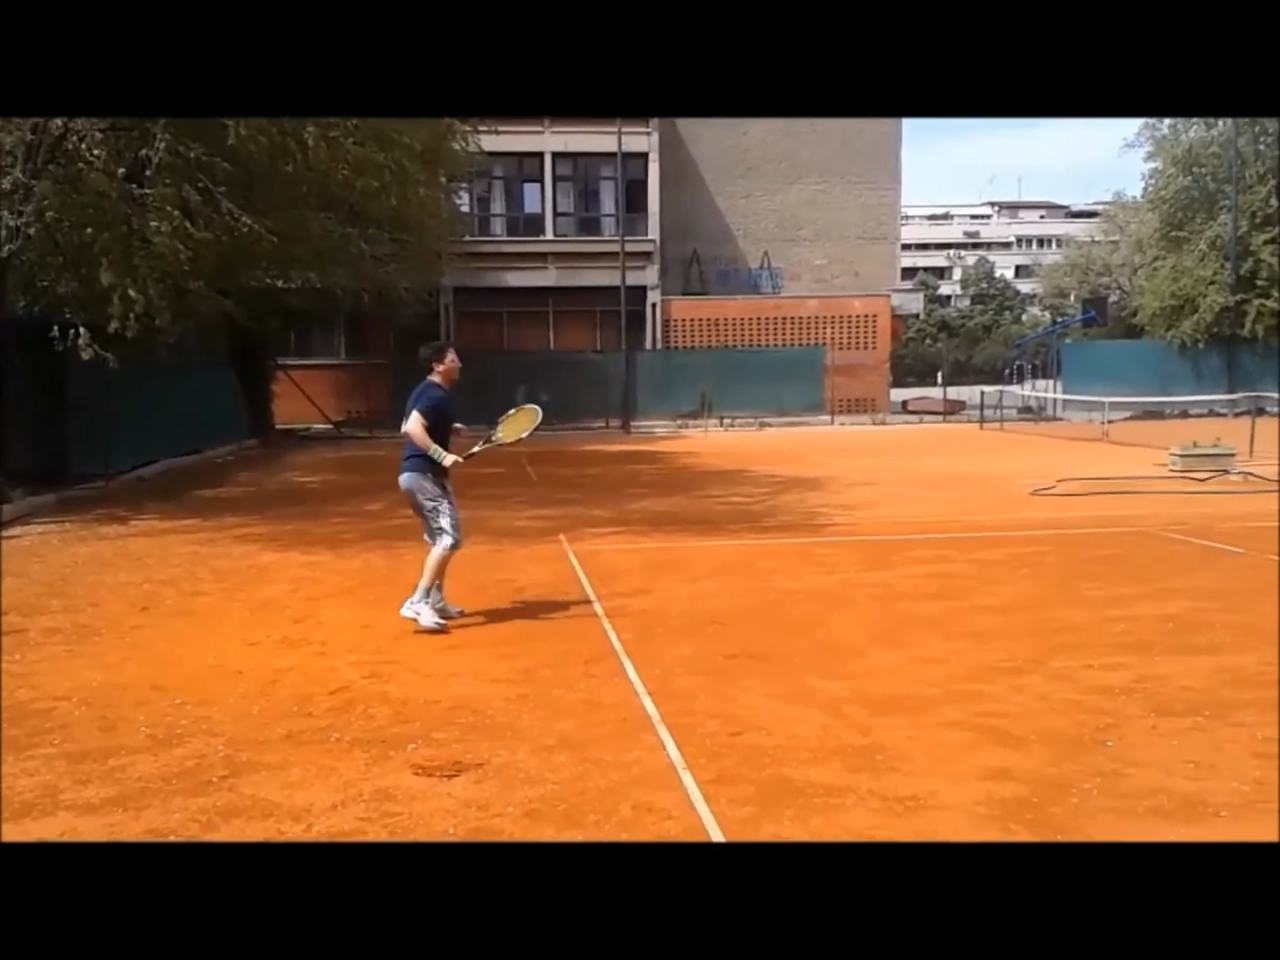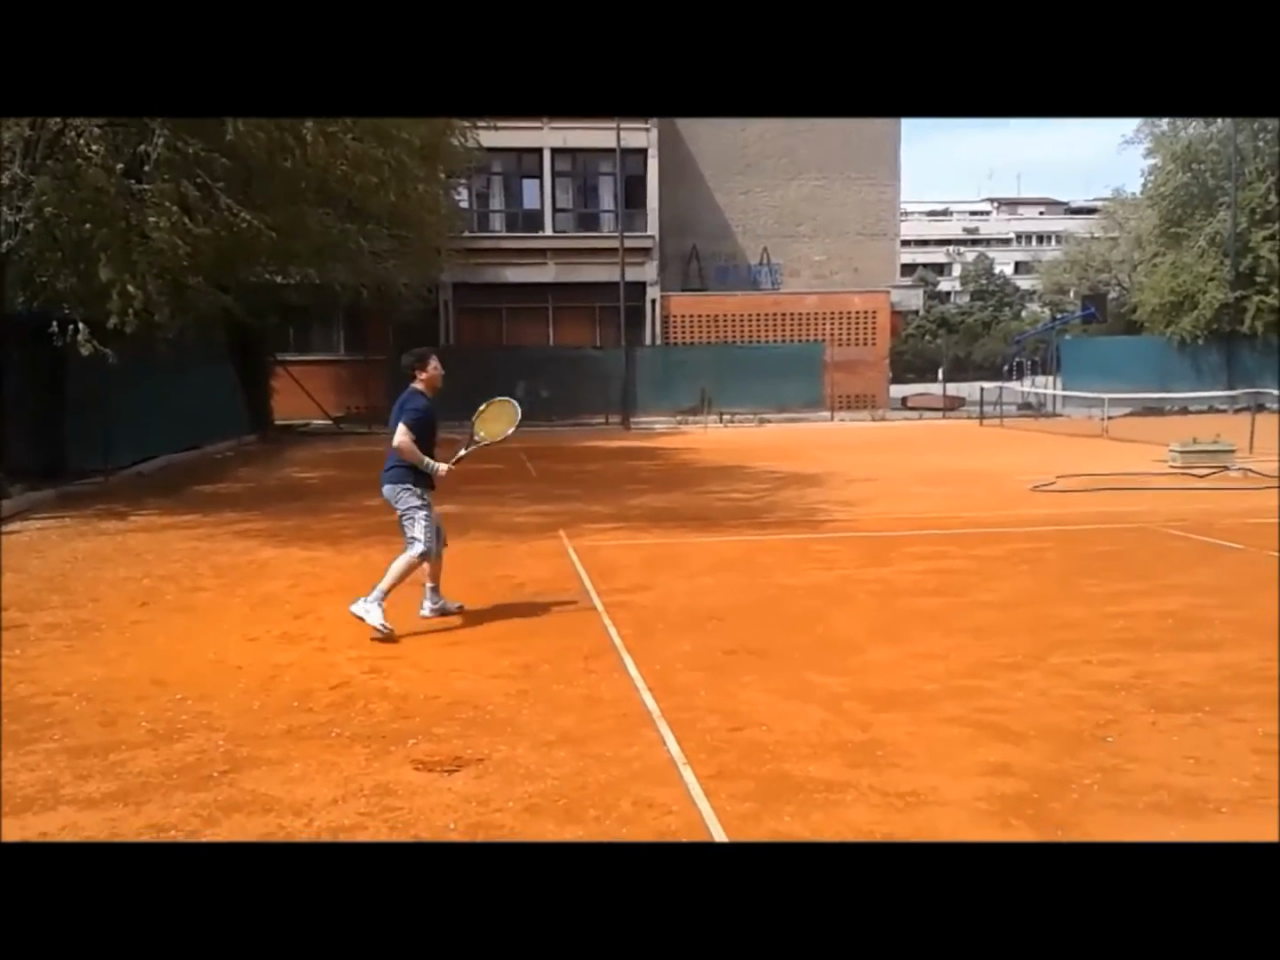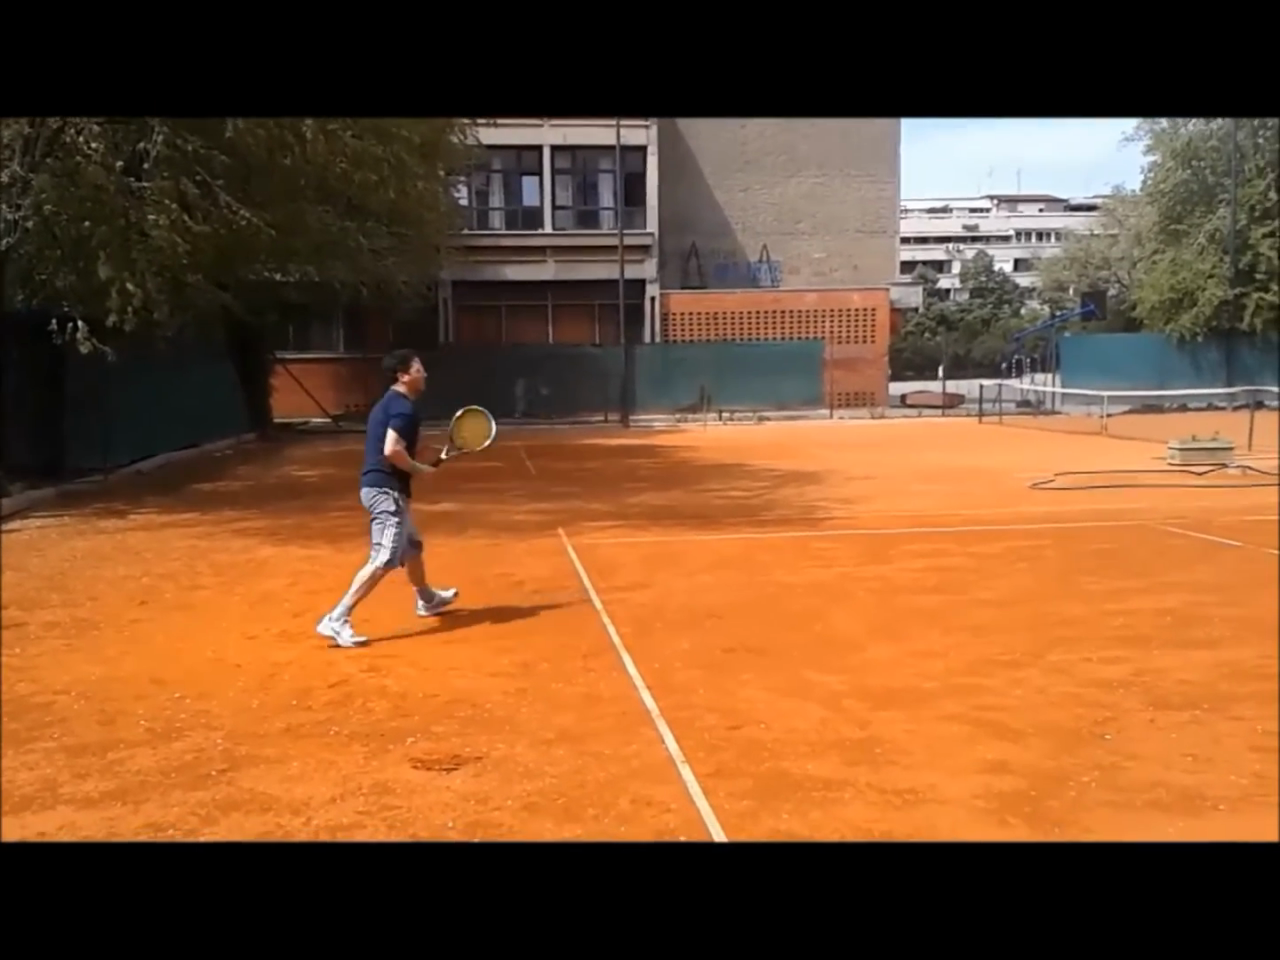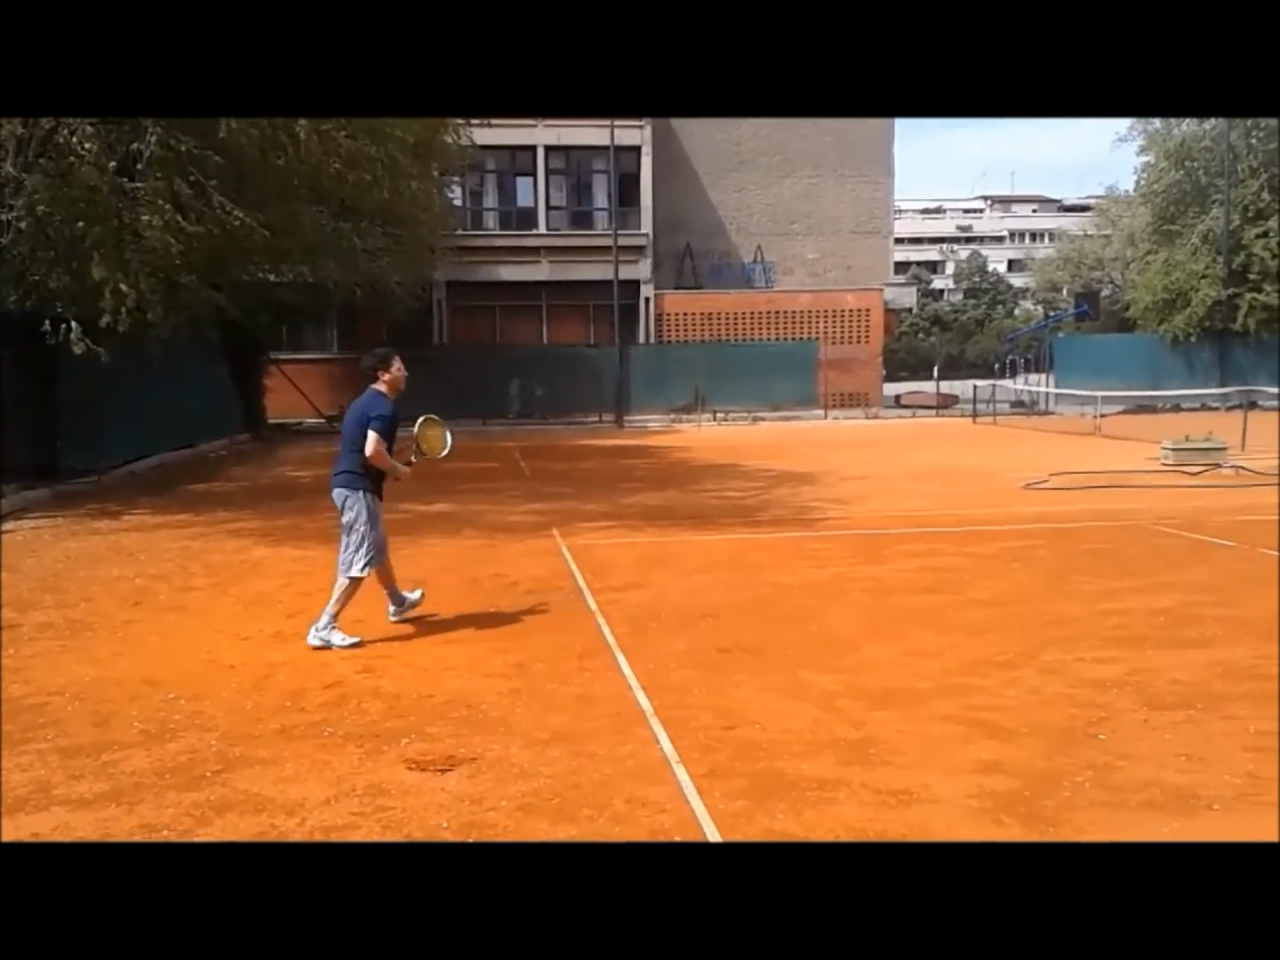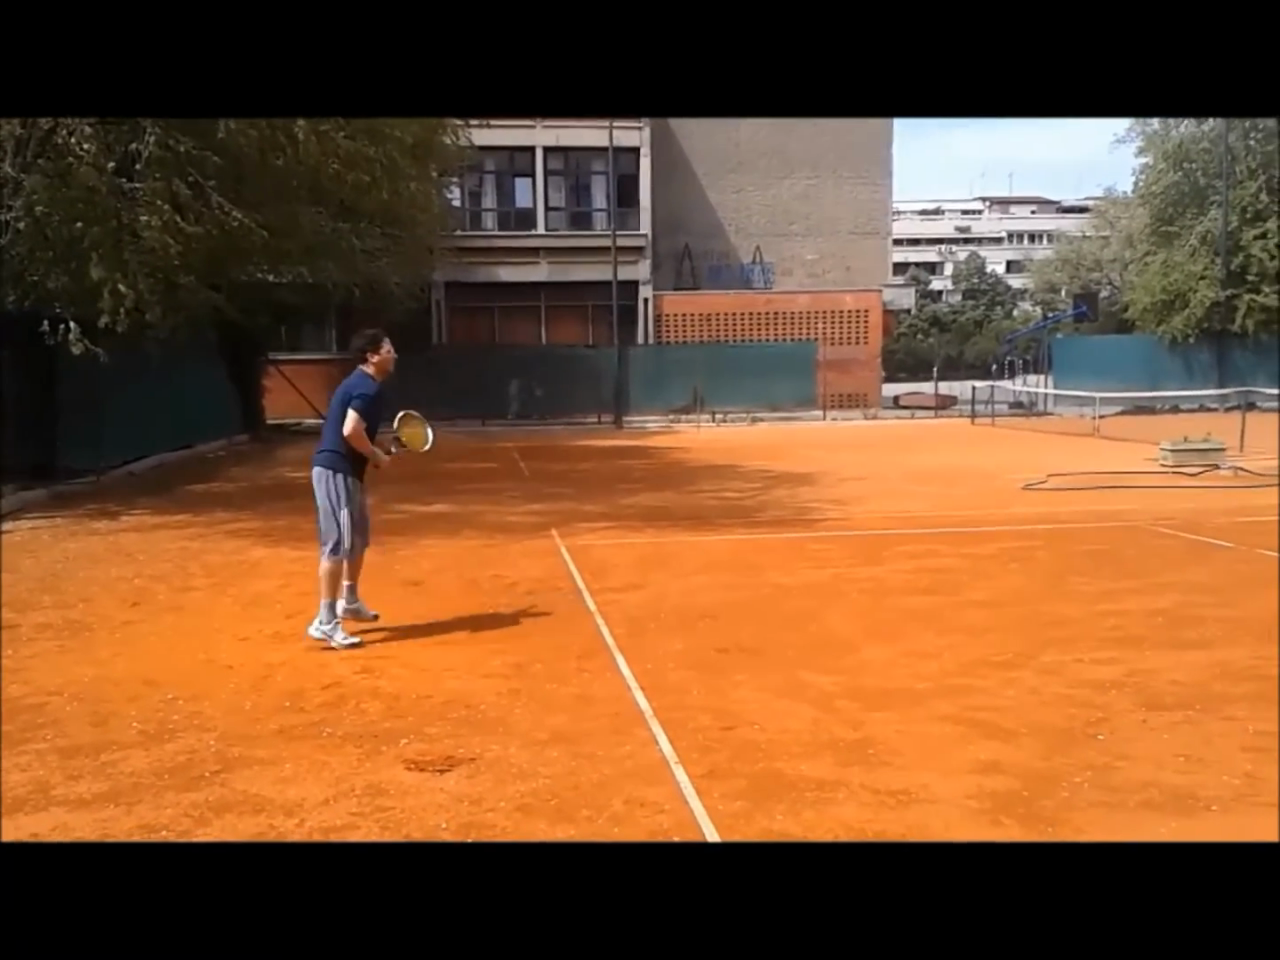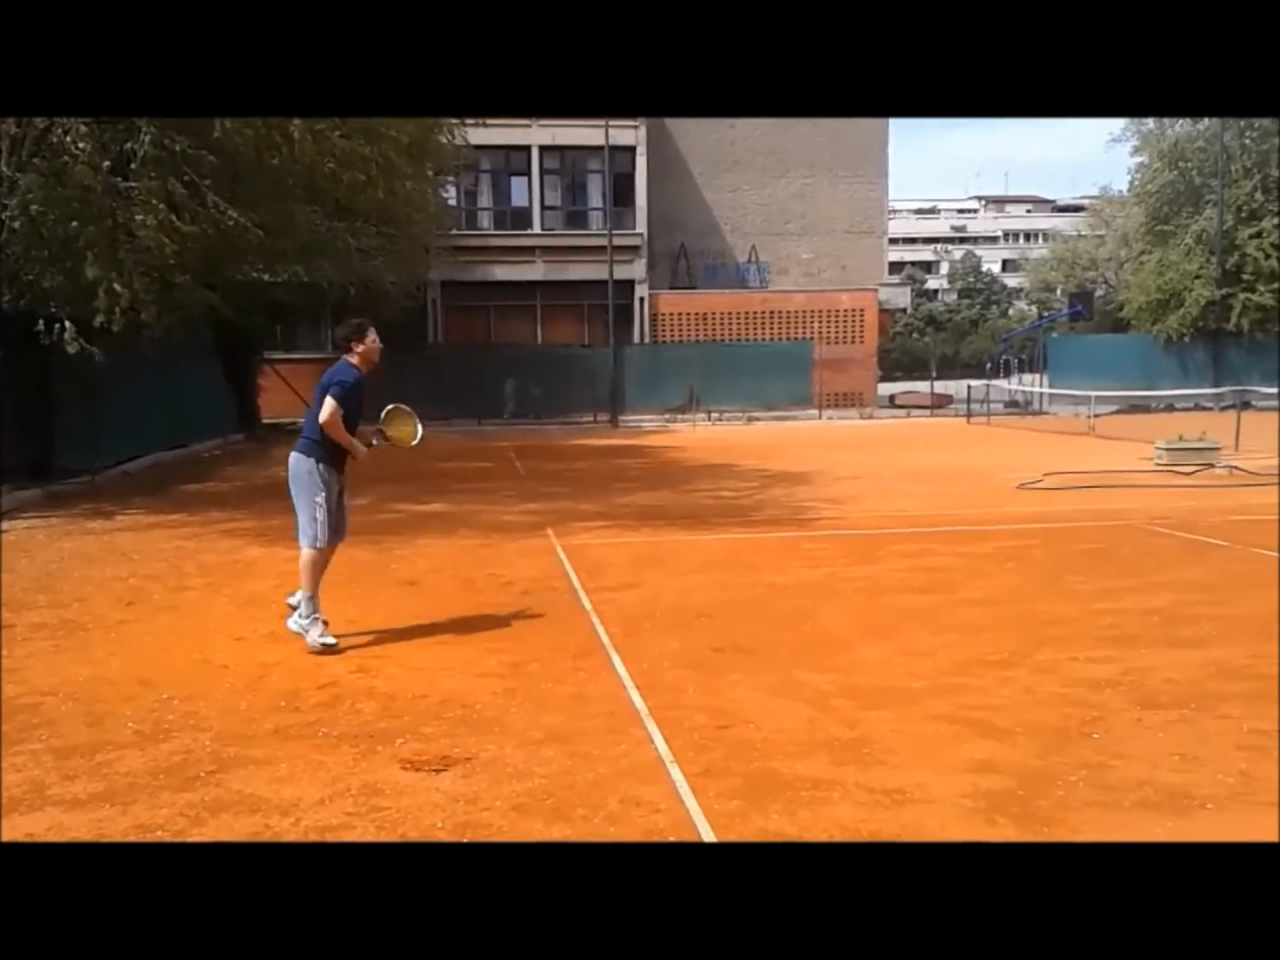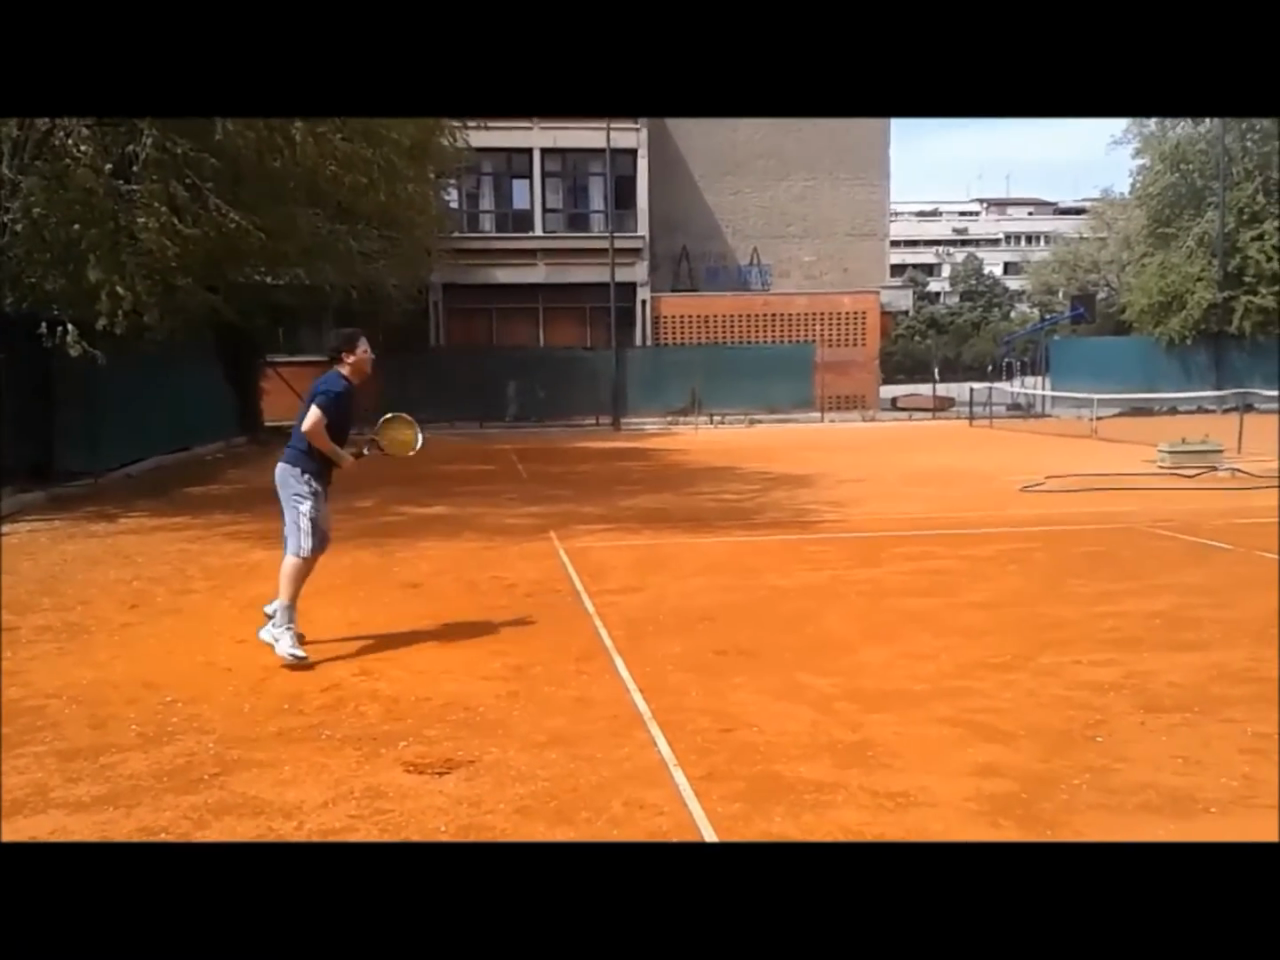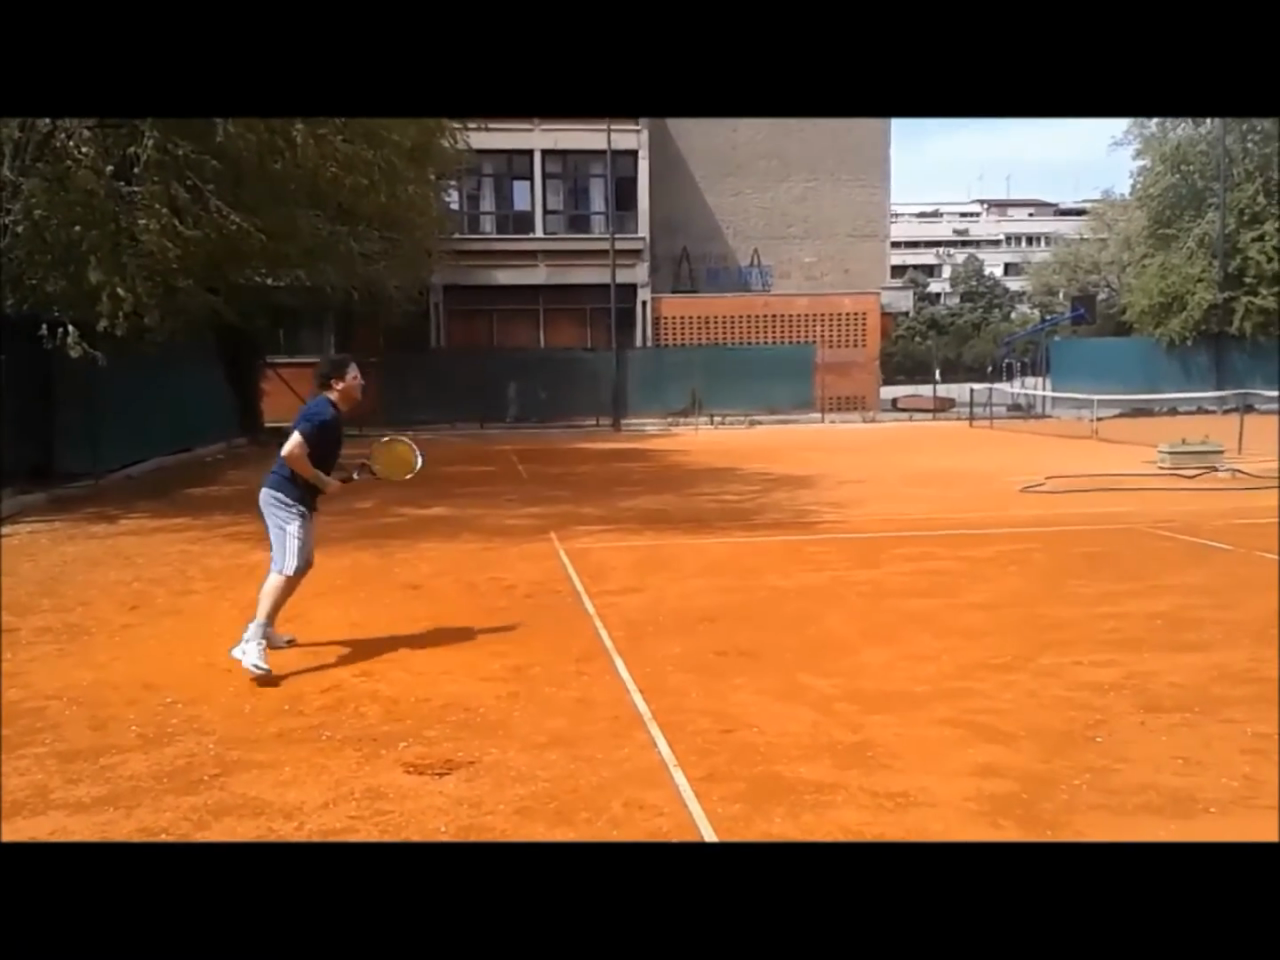
dt=0.1s
person 1, frame 1
left shoulder: (424, 391)
right shoulder: (436, 394)
left elbow: (409, 427)
right elbow: (411, 428)
left wrist: (448, 429)
right wrist: (442, 455)
left hip: (412, 474)
right hip: (423, 475)
left knee: (441, 537)
right knee: (448, 538)
left ankle: (434, 599)
right ankle: (420, 601)
person 1, frame 2
left shoulder: (409, 400)
right shoulder: (419, 404)
right elbow: (400, 443)
right wrist: (433, 466)
left hip: (400, 483)
right hip: (408, 484)
left knee: (435, 541)
right knee: (421, 548)
left ankle: (433, 600)
right ankle: (371, 602)
person 1, frame 3
left shoulder: (389, 403)
right shoulder: (403, 408)
right elbow: (392, 451)
left wrist: (414, 466)
right wrist: (420, 469)
left hip: (378, 486)
right hip: (385, 489)
left knee: (411, 545)
right knee: (386, 556)
left ankle: (428, 599)
right ankle: (336, 620)
person 1, frame 4
left shoulder: (365, 402)
right shoulder: (383, 408)
right elbow: (372, 452)
left wrist: (392, 466)
right wrist: (398, 469)
left hip: (351, 486)
right hip: (358, 489)
left knee: (377, 550)
right knee: (359, 563)
left ankle: (397, 602)
right ankle: (324, 628)
person 1, frame 5
left shoulder: (358, 384)
right shoulder: (368, 388)
right elbow: (351, 431)
left wrist: (375, 447)
right wrist: (376, 456)
left hip: (344, 473)
right hip: (336, 472)
left knee: (358, 539)
right knee: (338, 546)
left ankle: (350, 600)
right ankle: (326, 622)
person 1, frame 6
left shoulder: (344, 374)
right shoulder: (350, 377)
right elbow: (327, 418)
left wrist: (361, 433)
right wrist: (354, 447)
left hip: (324, 462)
right hip: (314, 462)
left knee: (333, 535)
right knee: (316, 539)
left ankle: (303, 597)
right ankle: (306, 615)
person 1, frame 7
left shoulder: (339, 386)
right shoulder: (337, 388)
right elbow: (310, 427)
right wrist: (339, 455)
left hip: (310, 474)
right hip: (301, 472)
left knee: (315, 546)
right knee: (302, 548)
left ankle: (279, 610)
right ankle: (280, 625)
person 1, frame 8
left shoulder: (331, 414)
right shoulder: (324, 415)
right elbow: (290, 453)
left wrist: (341, 473)
right wrist: (323, 481)
left hip: (294, 497)
right hip: (286, 497)
left knee: (298, 566)
right knee: (289, 566)
left ankle: (265, 629)
right ankle: (253, 641)
